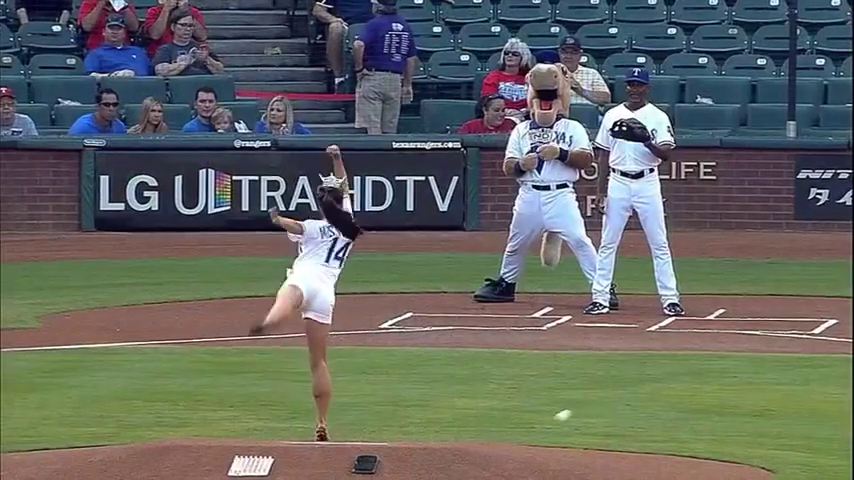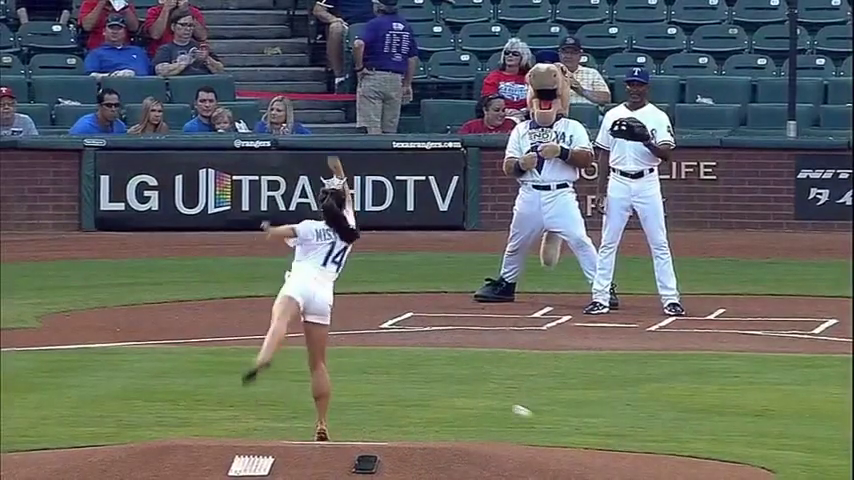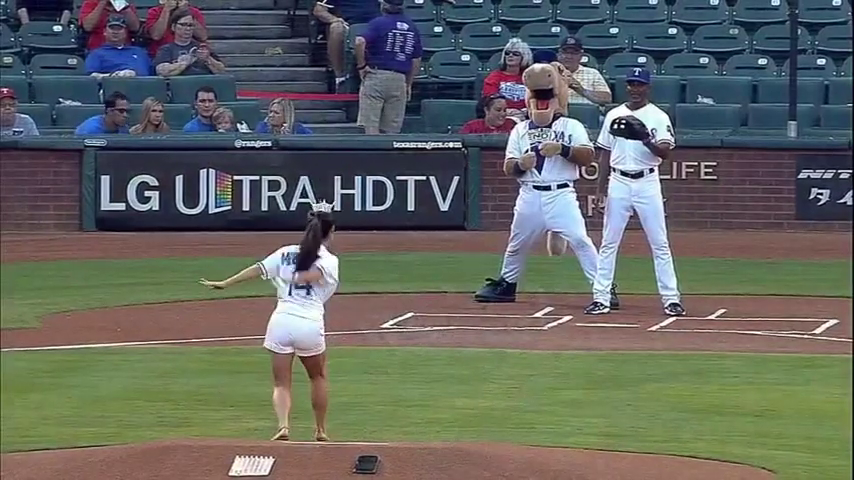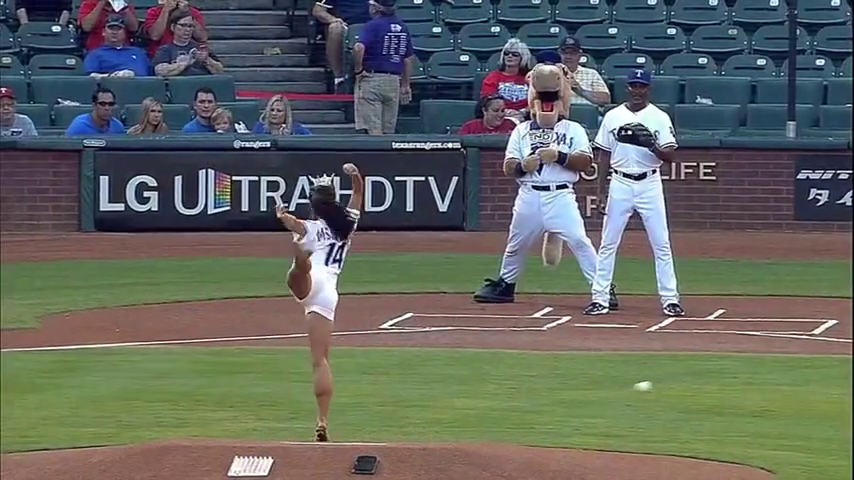
dt=0.4s
person 1, frame 1
left shoulder: (314, 227)
right shoulder: (347, 226)
left elbow: (296, 228)
right elbow: (344, 188)
left wrist: (278, 219)
right wrist: (338, 158)
left hip: (302, 283)
right hip: (325, 295)
right knee: (318, 362)
left ankle: (268, 322)
right ankle: (322, 425)
person 1, frame 2
left shoulder: (313, 227)
right shoulder: (347, 228)
left elbow: (286, 232)
right elbow: (348, 200)
left wrist: (271, 229)
right wrist: (339, 171)
left hip: (298, 285)
right hip: (322, 297)
left knee: (278, 325)
right knee: (317, 365)
left ankle: (263, 359)
right ankle: (321, 426)
person 1, frame 3
left shoulder: (288, 253)
right shoulder: (330, 261)
left elbow: (257, 269)
right elbow: (312, 273)
left wrist: (225, 283)
right wrist: (298, 281)
left hip: (281, 323)
right hip: (309, 328)
left knee: (281, 385)
right knee: (318, 378)
left ankle: (283, 428)
right ankle: (321, 431)
person 1, frame 4
left shoulder: (311, 229)
right shoulder: (346, 225)
left elbow: (298, 225)
right elbow: (357, 196)
left wrist: (285, 217)
right wrist: (356, 176)
left hip: (309, 283)
right hip: (328, 294)
right knee: (320, 361)
left ankle: (302, 261)
right ankle: (323, 424)
person 2, frame 1
left shoulder: (658, 117)
right shoulder: (612, 115)
left elbow: (666, 154)
right elbow: (604, 155)
left wrist: (649, 143)
right wrist: (600, 190)
left hip: (647, 184)
right hip: (618, 184)
left knee: (659, 244)
right knee: (608, 243)
left ankle: (670, 299)
right ankle: (600, 299)
person 2, frame 2
left shoulder: (658, 117)
right shoulder: (612, 115)
left elbow: (666, 154)
right elbow: (604, 154)
left wrist: (647, 141)
right wrist: (600, 189)
left hip: (647, 184)
right hip: (618, 184)
left knee: (659, 243)
right knee: (608, 243)
left ankle: (670, 298)
right ankle: (600, 298)
person 2, frame 3
left shoulder: (659, 116)
right shoulder: (613, 115)
left elbow: (665, 152)
right elbow: (605, 154)
left wrist: (646, 140)
right wrist: (600, 188)
left hip: (647, 183)
right hip: (618, 183)
left knee: (659, 243)
right knee: (608, 243)
left ankle: (670, 298)
right ankle: (600, 298)
person 2, frame 4
left shoulder: (660, 117)
right shoulder: (612, 116)
left elbow: (670, 156)
right elbow: (605, 155)
left wrist: (652, 146)
right wrist: (601, 189)
left hip: (650, 185)
right hip: (620, 185)
left knee: (661, 244)
right knee: (608, 244)
left ankle: (670, 299)
right ankle: (599, 298)
person 3, frame 1
left shoulder: (572, 127)
right shoulder: (521, 129)
left elbow: (586, 159)
right elbow: (507, 167)
left wrist: (561, 152)
right wrist: (521, 165)
left hip: (560, 195)
right hip: (529, 195)
left knee: (578, 240)
right knee: (516, 244)
right ankle: (505, 284)
person 3, frame 2
left shoulder: (572, 127)
right shoulder: (521, 129)
left elbow: (587, 158)
right elbow: (508, 168)
left wrist: (561, 151)
right wrist: (521, 164)
left hip: (560, 195)
right hip: (529, 195)
left knee: (579, 239)
right knee: (517, 243)
right ankle: (504, 285)
person 3, frame 3
left shoulder: (571, 126)
right shoulder: (521, 130)
left elbow: (588, 156)
right elbow: (508, 167)
left wrist: (562, 149)
right wrist: (520, 165)
left hip: (561, 196)
right hip: (529, 197)
left knee: (580, 240)
right knee: (517, 244)
right ankle: (505, 285)
person 3, frame 4
left shoulder: (573, 129)
right shoulder: (521, 130)
left elbow: (586, 161)
right elbow: (508, 168)
left wrist: (559, 156)
right wrist: (522, 165)
left hip: (560, 196)
right hip: (528, 196)
left knee: (578, 240)
right knee: (516, 244)
right ankle: (504, 284)
person 4, frame 1
left shoulder: (375, 24)
right shoulder: (405, 26)
left elbow: (359, 45)
right elbow: (411, 58)
left wrist: (358, 68)
right wrist: (407, 84)
left hip: (373, 77)
right hip: (395, 80)
left knee: (373, 127)
right knee: (389, 130)
person 4, frame 2
left shoulder: (375, 23)
right shoulder: (406, 26)
left elbow: (358, 44)
right elbow: (412, 58)
left wrist: (359, 67)
right wrist: (407, 84)
left hip: (373, 77)
right hip: (396, 80)
left knee: (373, 126)
right knee: (390, 130)
person 4, frame 3
left shoulder: (379, 22)
right shoulder: (412, 26)
left elbow: (360, 42)
right elbow: (416, 60)
left wrist: (361, 65)
right wrist: (408, 84)
left hip: (376, 76)
right hip: (399, 79)
left knee: (371, 125)
right knee: (392, 130)
person 4, frame 4
left shoulder: (374, 25)
right shoulder: (402, 27)
left elbow: (359, 47)
right elbow: (409, 58)
left wrist: (358, 70)
right wrist: (405, 84)
left hip: (371, 79)
right hip: (393, 81)
left knee: (373, 128)
right knee: (388, 131)
